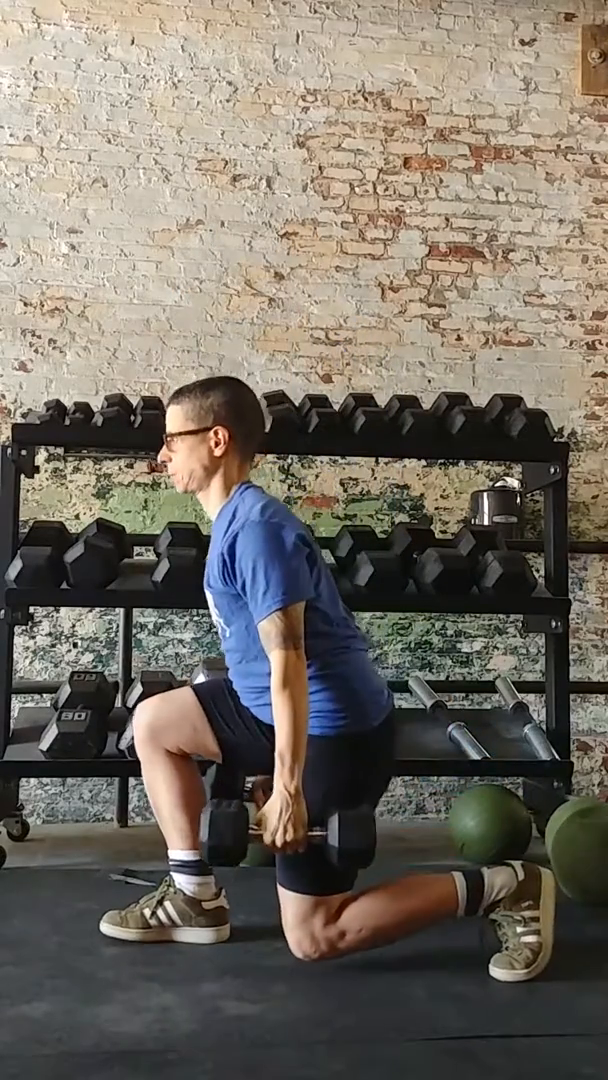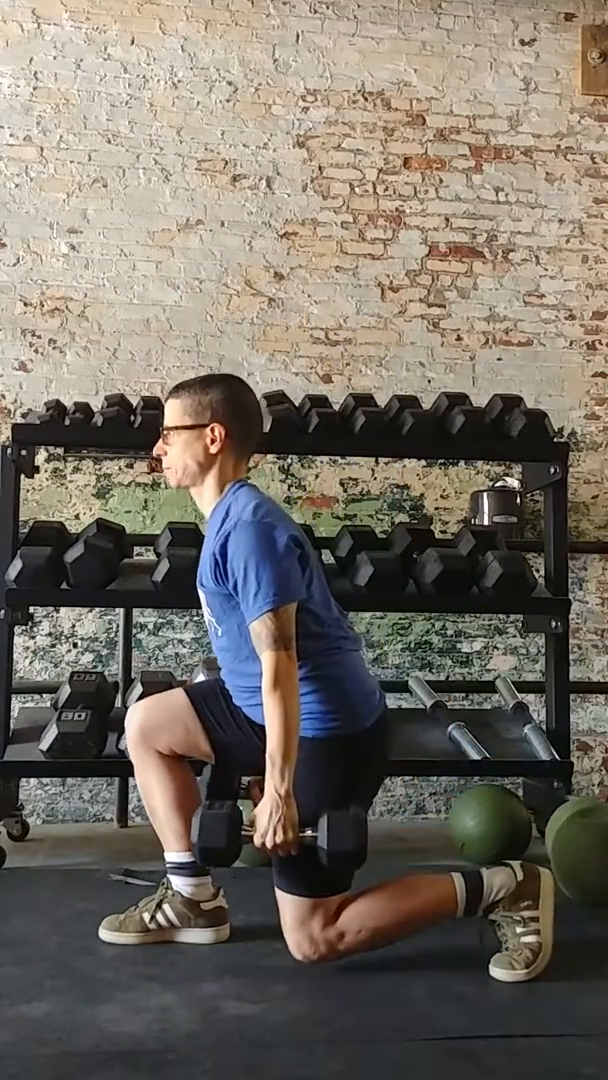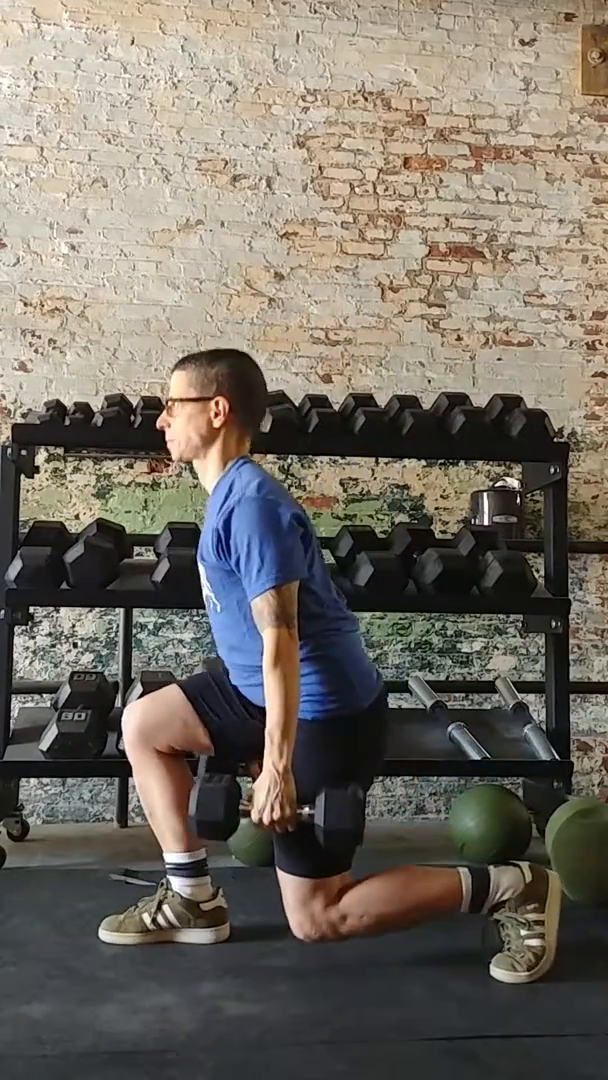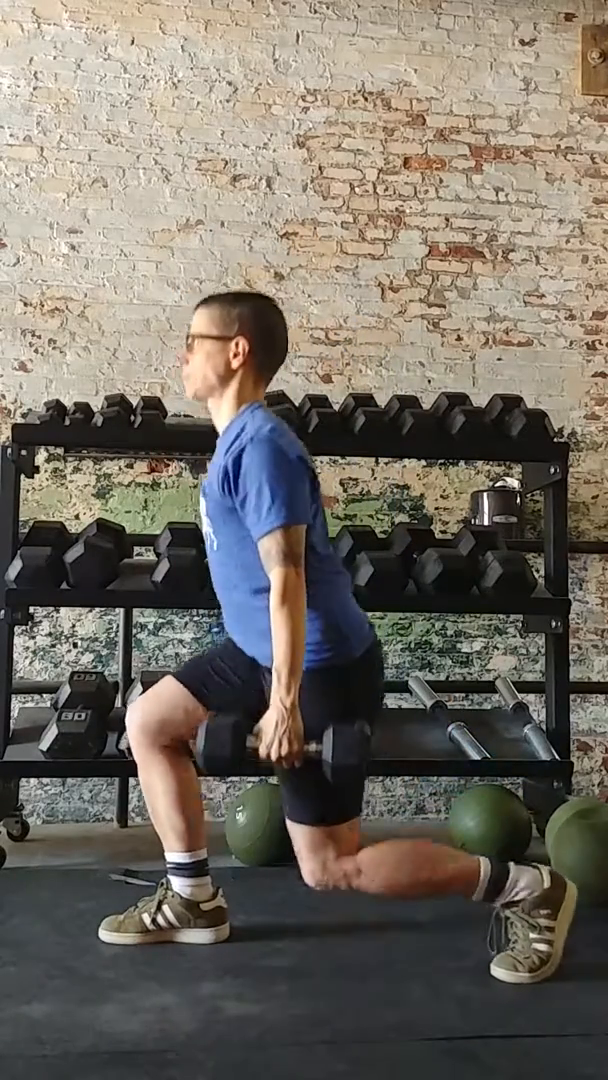
dt=0.2s
person 1, frame 1
left shoulder: (256, 526)
right shoulder: (235, 519)
left elbow: (288, 664)
left wrist: (286, 791)
right wrist: (270, 760)
left hip: (333, 730)
right hip: (288, 714)
left knee: (314, 936)
right knee: (153, 724)
left ankle: (506, 889)
right ankle: (194, 898)
person 1, frame 2
left shoulder: (248, 527)
right shoulder: (229, 519)
left elbow: (280, 666)
left wrist: (278, 792)
right wrist: (264, 761)
left hip: (326, 731)
right hip: (290, 715)
left knee: (313, 939)
right knee: (144, 726)
left ankle: (505, 889)
right ankle: (192, 899)
person 1, frame 3
left shoulder: (251, 503)
right shoulder: (229, 496)
left elbow: (281, 643)
left wrist: (276, 767)
right wrist: (260, 740)
left hip: (325, 712)
right hip: (273, 694)
left knee: (315, 917)
right knee: (142, 726)
left ankle: (512, 889)
right ankle: (192, 898)
person 1, frame 4
left shoulder: (259, 444)
right shoulder: (237, 440)
left elbow: (288, 580)
left wrist: (284, 702)
right wrist: (268, 685)
left hip: (323, 664)
right hip: (265, 651)
left knee: (330, 864)
right knee: (148, 723)
left ankle: (527, 888)
right ankle: (192, 898)
